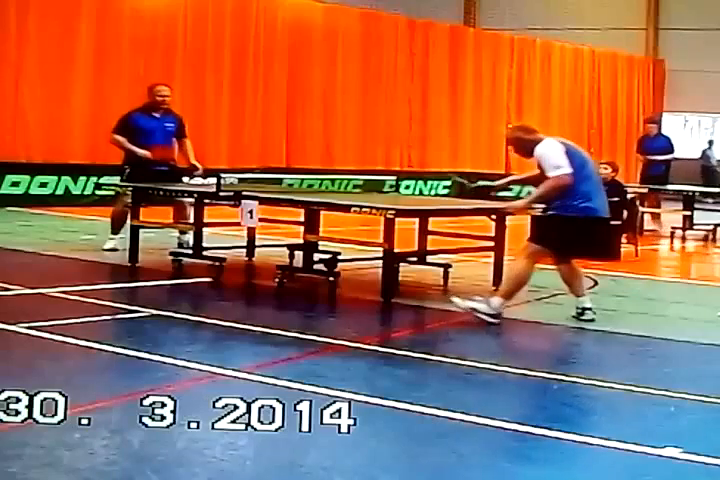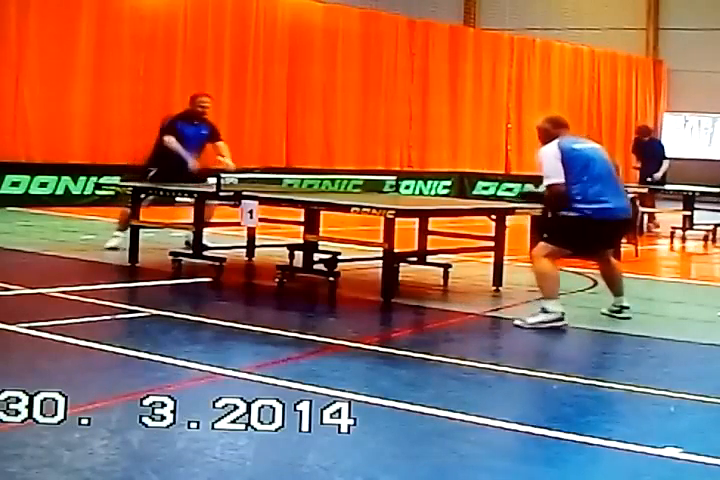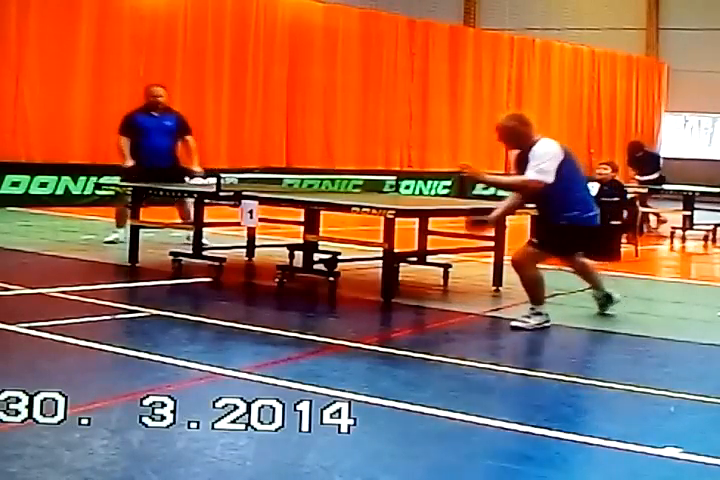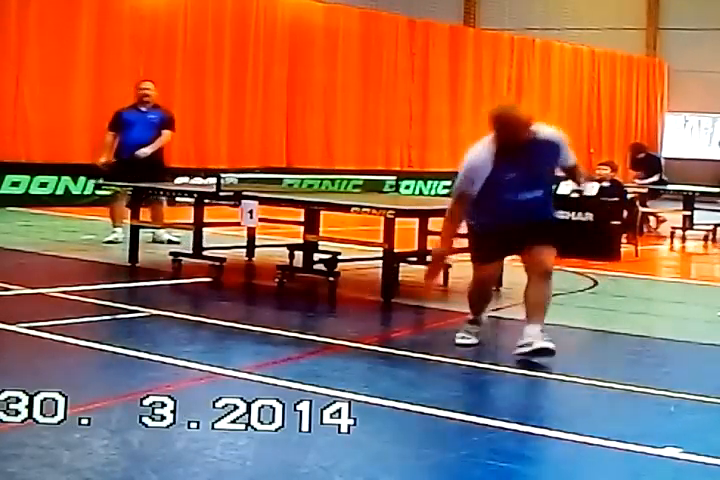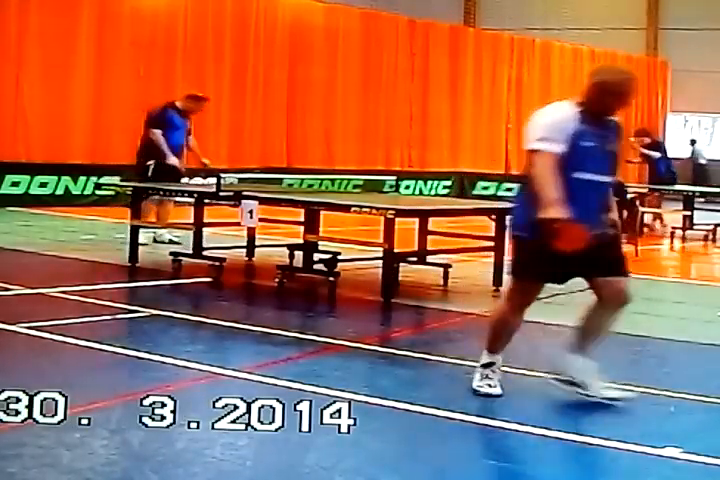
dt=0.7s
person 1, frame 1
left shoulder: (546, 146)
right shoulder: (559, 146)
left elbow: (562, 180)
left wrist: (527, 202)
right wrist: (512, 179)
left hip: (574, 212)
right hip: (593, 213)
left knee: (528, 255)
right knee: (562, 258)
left ankle: (493, 306)
right ankle: (585, 306)
person 1, frame 2
left shoulder: (551, 149)
right shoulder: (593, 146)
left elbow: (558, 190)
left wrist: (550, 213)
left hip: (588, 214)
right hip: (620, 212)
left knee: (541, 255)
right knee: (603, 256)
left ankle: (552, 310)
right ankle: (620, 304)
person 1, frame 3
left shoulder: (546, 149)
right shoulder: (522, 156)
left elbow: (533, 185)
right elbow: (522, 194)
left wrist: (487, 178)
right wrist: (496, 215)
left hip: (573, 219)
right hip: (578, 217)
left knee: (522, 260)
right knee: (573, 258)
left ankle: (539, 313)
right ankle: (603, 294)
person 1, frame 4
left shoulder: (551, 139)
right shoulder: (480, 157)
left elbow: (570, 167)
right elbow: (461, 201)
right wrist: (443, 247)
left hip: (537, 219)
right hip: (491, 223)
left knee: (543, 269)
right knee: (485, 277)
left ankle: (532, 337)
right ankle: (475, 321)
person 1, frame 5
left shoulder: (612, 129)
right shoulder: (556, 117)
right elbow: (542, 162)
left wrist: (611, 210)
right wrist: (553, 206)
left hip: (592, 229)
right hip: (547, 228)
left knee: (616, 293)
right knee: (520, 298)
left ankle: (576, 364)
right ankle: (488, 365)
person 2, frame 1
left shoulder: (175, 118)
right shoulder: (134, 116)
left elbow: (183, 141)
right elbow: (115, 137)
left wrist: (192, 160)
right wrist: (135, 150)
left hip: (167, 168)
right hip: (138, 168)
left knee: (181, 201)
right knee: (124, 202)
left ankle: (184, 238)
right ankle: (113, 238)
person 2, frame 2
left shoulder: (208, 126)
right shoulder: (175, 122)
left elbow: (219, 144)
right elbow: (168, 140)
left wrist: (226, 158)
right wrist: (187, 158)
left hip: (188, 173)
right hip: (161, 170)
right ankle: (118, 236)
person 2, frame 3
left shoulder: (176, 117)
right shoulder: (133, 117)
left elbow: (188, 139)
right elbow: (123, 139)
left wrist: (194, 163)
right wrist: (127, 159)
left hip: (169, 167)
right hip: (140, 167)
left knee: (183, 199)
right knee: (126, 199)
right ankle: (119, 232)
person 2, frame 4
left shoulder: (164, 115)
right shoulder: (123, 113)
left elbow: (166, 135)
right elbow: (111, 135)
left wrist: (150, 149)
right wrist: (105, 156)
left hip: (151, 163)
right hip: (123, 162)
left knee: (157, 197)
right knee: (119, 195)
left ankle: (159, 232)
right ankle: (117, 231)
person 2, frame 5
left shoulder: (186, 118)
right shoulder: (162, 112)
left elbow: (188, 139)
right elbow: (155, 134)
left wrist: (200, 157)
right wrist: (169, 156)
left hip: (173, 163)
right hip: (154, 161)
left knee: (168, 196)
left ankle: (161, 232)
